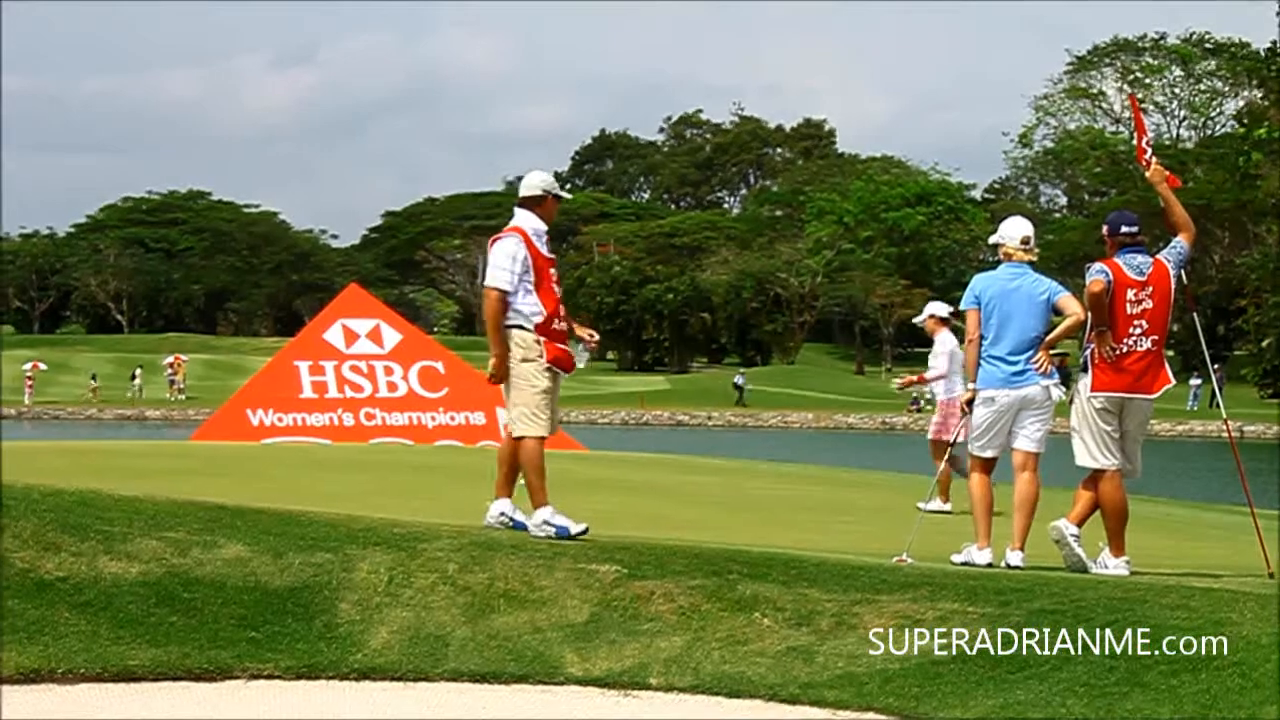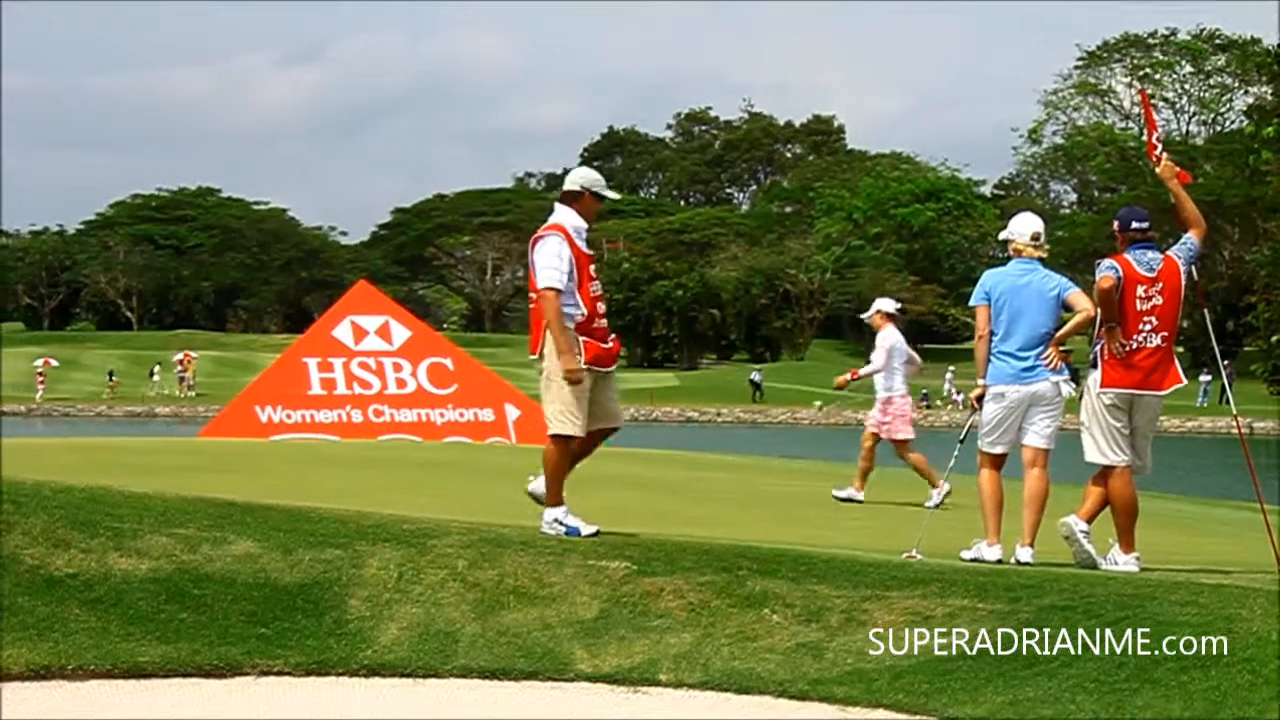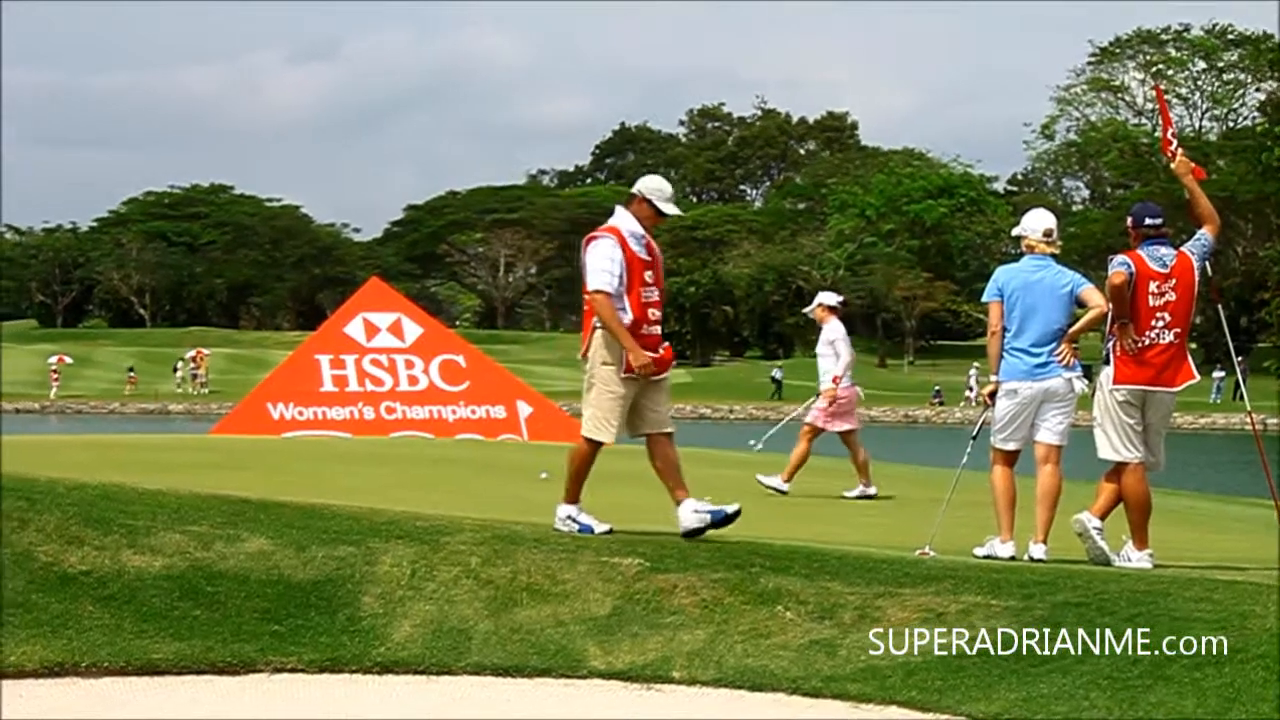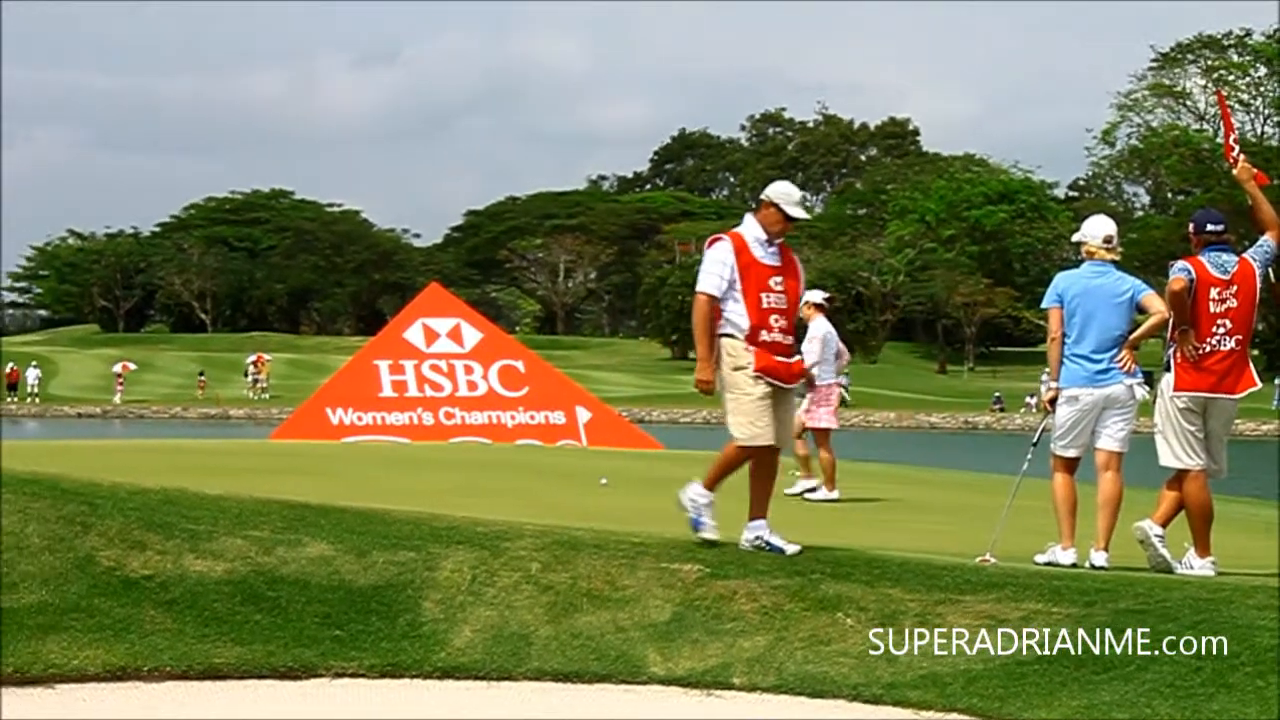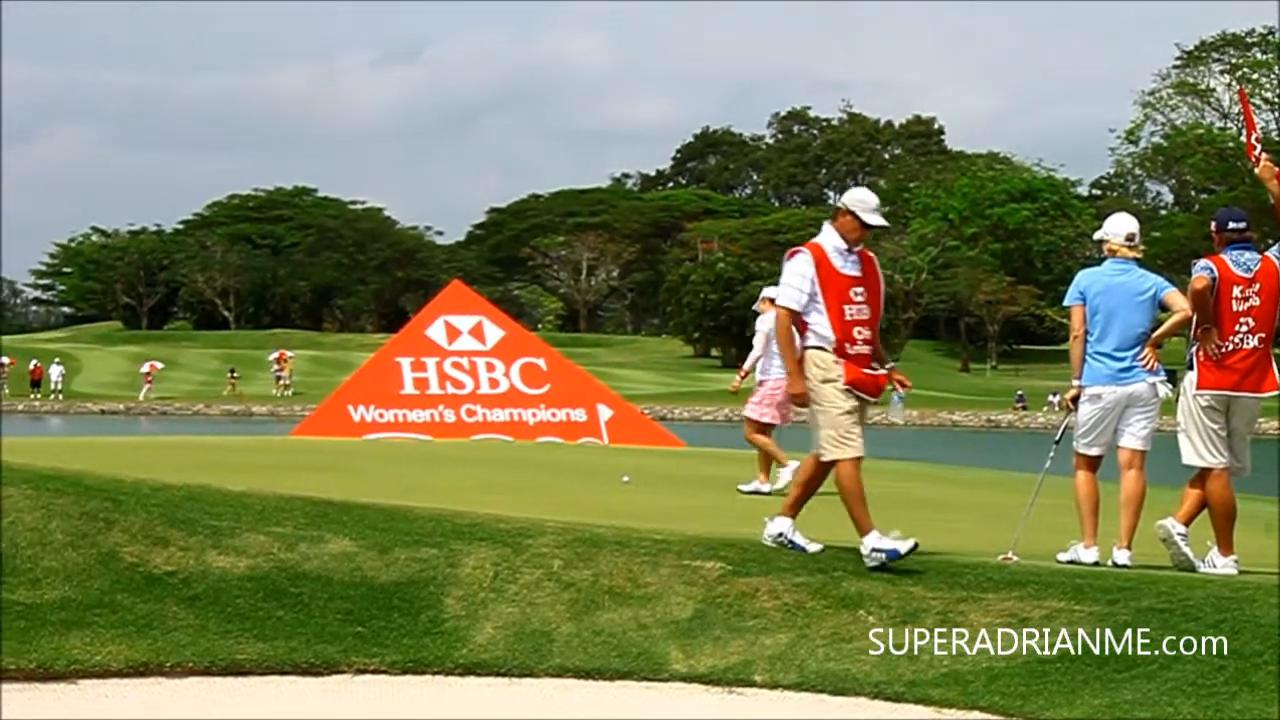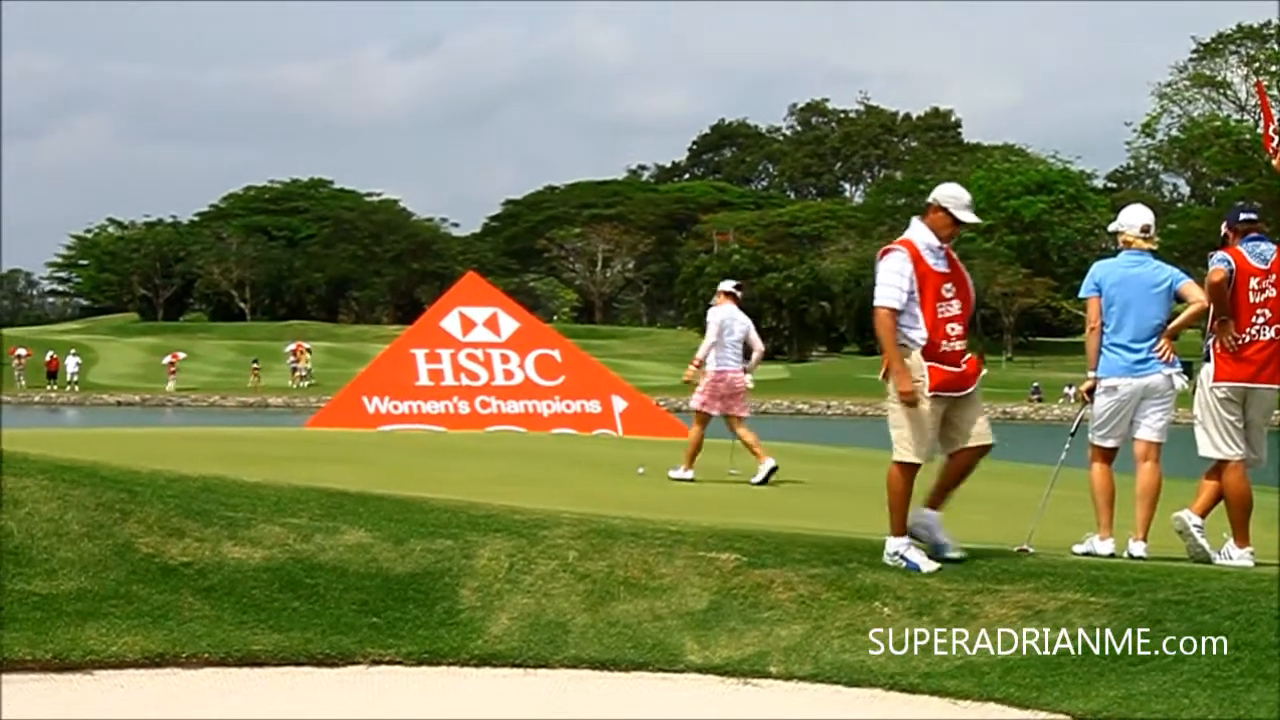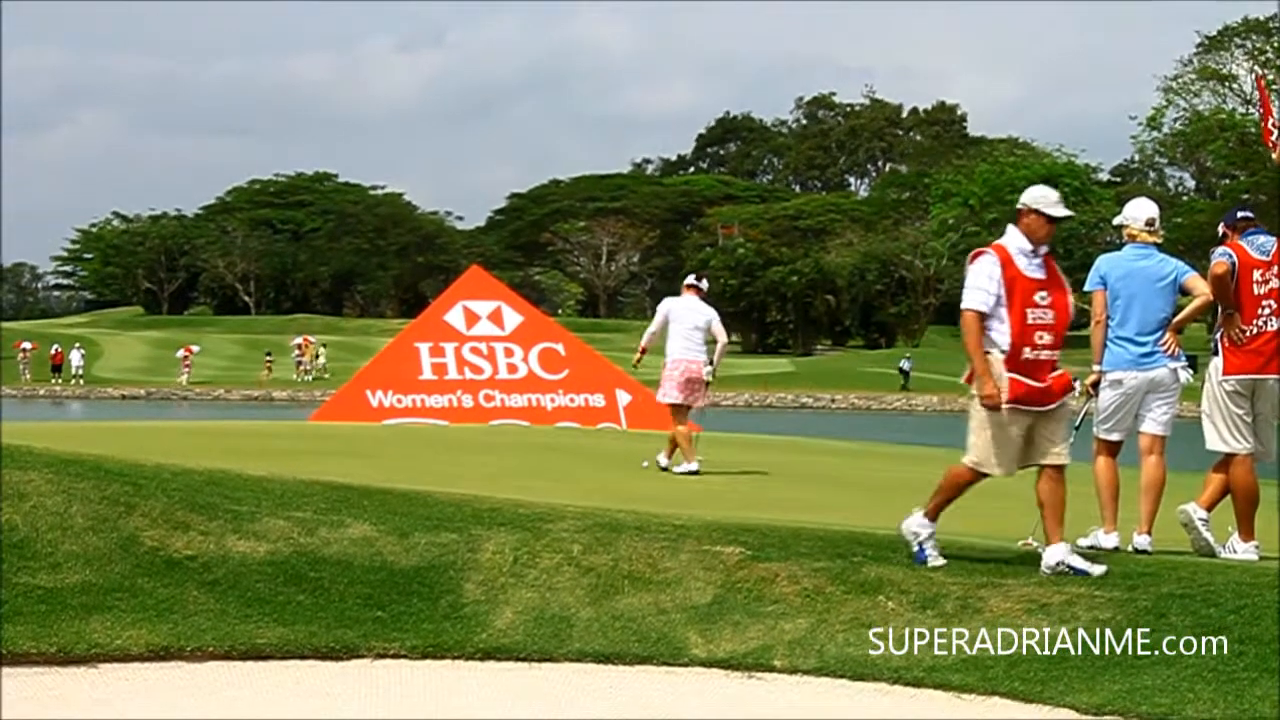
dt=0.4s
person 1, frame 1
left shoulder: (1104, 269)
right shoulder: (1165, 267)
left elbow: (1095, 291)
right elbow: (1187, 232)
left wrist: (1101, 329)
right wrist: (1162, 186)
left hip: (1103, 381)
right hip: (1144, 386)
left knee: (1107, 468)
right knee: (1114, 467)
left ankle: (1117, 557)
right ankle: (1072, 523)
person 1, frame 2
left shoulder: (1114, 265)
right shoulder: (1176, 264)
left elbow: (1105, 286)
right elbow: (1198, 228)
left wrist: (1110, 326)
right wrist: (1172, 182)
left hip: (1112, 378)
right hip: (1153, 382)
left knee: (1117, 465)
right knee: (1123, 464)
left ankle: (1126, 553)
right ankle: (1082, 520)
person 1, frame 3
left shoulder: (1127, 261)
right shoulder: (1189, 260)
left elbow: (1116, 283)
right elbow: (1212, 224)
left wrist: (1123, 323)
right wrist: (1186, 177)
left hip: (1125, 374)
right hip: (1167, 379)
left knee: (1130, 461)
right knee: (1137, 460)
left ankle: (1140, 550)
right ankle: (1096, 516)
person 1, frame 4
left shoulder: (1188, 267)
left elbow: (1176, 288)
left wrist: (1184, 329)
left hip: (1186, 381)
right hip: (1229, 385)
left knee: (1193, 468)
right knee: (1199, 467)
left ankle: (1203, 558)
right ankle: (1157, 523)
person 1, frame 5
left shoulder: (1210, 265)
left elbow: (1200, 286)
left wrist: (1206, 327)
left hip: (1208, 379)
left knee: (1215, 467)
right knee: (1221, 465)
left ankle: (1225, 556)
right ankle: (1180, 523)
person 1, frame 6
left shoulder: (1227, 257)
left elbow: (1215, 279)
left wrist: (1224, 319)
left hip: (1226, 371)
left knee: (1232, 459)
right knee: (1236, 458)
left ankle: (1241, 548)
right ankle: (1195, 514)
person 1, frame 7
left shoulder: (1229, 250)
left elbow: (1219, 271)
left wrist: (1229, 311)
left hip: (1234, 364)
left knee: (1239, 453)
right knee: (1243, 452)
left ankle: (1246, 542)
right ankle: (1201, 508)
person 2, frame 1
left shoulder: (539, 240)
right shoulder: (513, 241)
right elbow: (492, 299)
left wrist: (574, 328)
right wrist: (497, 355)
left hip: (546, 349)
right hip: (525, 346)
left knee: (519, 430)
right knee: (530, 431)
left ankle: (501, 507)
right ankle: (543, 515)
person 2, frame 2
left shoulder: (576, 235)
right shoulder: (554, 238)
right elbow: (549, 299)
right wrist: (566, 353)
left hip: (590, 346)
right hip: (567, 343)
left knee: (606, 422)
right knee: (564, 429)
left ankle: (548, 483)
right ankle: (555, 513)
person 2, frame 3
left shoulder: (647, 245)
right shoulder: (607, 241)
right elbow: (600, 302)
right wrist: (632, 349)
left hip: (647, 352)
right hip: (616, 350)
left knee: (660, 432)
right knee: (595, 433)
left ankle: (688, 509)
right ankle: (568, 510)
person 2, frame 4
left shoulder: (786, 256)
right shoulder: (728, 247)
right elbow: (703, 305)
left wrist: (798, 361)
right wrist: (704, 362)
left hip: (777, 361)
right hip: (742, 355)
left knee: (772, 446)
right knee: (754, 440)
left ankle: (756, 528)
right ankle: (701, 492)
person 2, frame 5
left shoulder: (868, 262)
right shoulder: (808, 258)
right elbow: (784, 318)
left wrist: (887, 368)
right wrist: (793, 376)
left hip: (858, 371)
right hip: (826, 367)
left knee: (826, 453)
right knee: (846, 454)
left ankle: (781, 524)
right ankle: (871, 541)
person 2, frame 6
left shoulder: (948, 257)
right shoulder: (901, 255)
right elbow: (883, 317)
left wrist: (963, 364)
right wrist: (900, 373)
left hip: (953, 370)
right hip: (918, 369)
left knee: (976, 444)
right knee: (909, 456)
left ankle: (927, 516)
right ankle: (898, 543)
person 2, frame 7
left shoulder: (1049, 264)
right shoulder: (991, 260)
right elbow: (970, 320)
left wrist: (1054, 377)
right wrist: (985, 377)
left hip: (1044, 381)
right hip: (1005, 377)
left knee: (1053, 463)
right knee: (982, 462)
left ankle: (1057, 551)
right ankle: (922, 523)
person 3, frame 1
left shoulder: (980, 283)
right shoulder: (1046, 286)
left elbow: (972, 338)
right elbow: (1077, 315)
left wrist: (970, 385)
right wrist: (1046, 343)
left hip: (993, 385)
right hip: (1036, 385)
left knee: (980, 467)
right knee: (1026, 468)
left ankle: (982, 548)
right ankle: (1016, 551)
person 3, frame 2
left shoulder: (991, 279)
right shoulder: (1056, 282)
left elbow: (982, 334)
right elbow: (1088, 310)
left wrist: (981, 381)
right wrist: (1056, 340)
left hip: (1003, 383)
right hip: (1046, 383)
left knee: (989, 463)
right knee: (1036, 464)
left ankle: (992, 545)
right ankle: (1026, 547)
person 3, frame 3
left shoulder: (1004, 275)
right shoulder: (1069, 278)
left elbow: (995, 330)
right elbow: (1101, 306)
left wrist: (993, 377)
right wrist: (1070, 336)
left hip: (1016, 378)
right hip: (1059, 378)
left knee: (1002, 460)
right knee: (1049, 460)
left ankle: (1005, 541)
right ankle: (1040, 544)
person 3, frame 4
left shoulder: (1063, 281)
right shoulder: (1129, 284)
left elbow: (1055, 336)
right elbow: (1161, 312)
left wrist: (1053, 383)
right wrist: (1130, 343)
left hip: (1077, 386)
right hip: (1119, 385)
left knee: (1063, 467)
right knee: (1109, 467)
left ankle: (1066, 548)
right ankle: (1100, 551)
person 3, frame 5
left shoulder: (1086, 279)
right shoulder: (1152, 282)
left elbow: (1078, 334)
right elbow: (1185, 310)
left wrist: (1076, 382)
right wrist: (1153, 341)
left hip: (1099, 383)
right hip: (1142, 382)
left knee: (1085, 465)
right knee: (1132, 465)
left ankle: (1088, 546)
right ankle: (1123, 549)
person 3, frame 6
left shoulder: (1101, 270)
right shoulder: (1167, 273)
left elbow: (1094, 326)
right elbow: (1201, 301)
left wrist: (1091, 374)
right wrist: (1169, 332)
left hip: (1115, 376)
right hip: (1158, 375)
left knee: (1100, 457)
right knee: (1148, 457)
left ankle: (1104, 538)
right ankle: (1138, 541)
person 3, frame 7
left shoulder: (1106, 263)
right shoulder: (1173, 266)
left elbow: (1099, 319)
right elbow: (1206, 294)
left wrist: (1096, 367)
right wrist: (1175, 326)
left hip: (1120, 369)
right hip: (1163, 369)
left knee: (1105, 450)
right knee: (1153, 450)
left ankle: (1108, 532)
right ankle: (1144, 534)
person 4, frame 1
left shoulder: (943, 341)
right shoulder: (948, 339)
left elbow: (943, 370)
right elbow: (962, 362)
left wrist: (915, 380)
left hip: (949, 402)
right hip: (952, 401)
left knee: (940, 453)
right knee: (941, 453)
left ankle: (943, 500)
person 4, frame 2
left shoulder: (886, 336)
right shoulder: (896, 337)
left elbow: (879, 365)
right elbow: (916, 361)
left wrist: (850, 377)
left hip: (892, 400)
right hip: (887, 400)
left knee: (905, 451)
right knee: (867, 444)
left ankle: (938, 486)
right ankle: (856, 489)
person 4, frame 3
left shoulder: (833, 329)
right shoulder: (834, 328)
left elbow: (847, 358)
right elbow: (849, 357)
left wrist: (833, 385)
left hip: (836, 392)
right hip: (840, 392)
left knee: (805, 436)
right knee: (851, 442)
left ankle: (784, 480)
right ankle: (866, 485)
person 4, frame 4
left shoulder: (817, 326)
right shoulder: (827, 327)
left elbow: (815, 357)
right elbow: (844, 357)
left hip: (821, 389)
right hip: (821, 389)
left knee: (821, 443)
right knee: (796, 433)
left ankle: (830, 490)
right ankle: (806, 479)
person 4, frame 5
left shoulder: (765, 320)
left elbow: (758, 351)
left wrist: (741, 375)
left hip: (769, 384)
right hip: (780, 383)
left knee: (751, 434)
right knee: (764, 434)
left ankle: (787, 465)
right ankle: (763, 481)
person 4, frame 6
left shoulder: (717, 311)
right shoulder: (744, 318)
left elbow: (711, 340)
right elbow: (759, 349)
left wrist: (694, 365)
right wrist: (747, 371)
left hip: (717, 373)
right hip: (736, 376)
left knee: (699, 425)
right knee: (737, 426)
left ankle: (686, 469)
right ankle: (766, 462)
person 4, frame 7
left shoulder: (670, 303)
right shoulder: (709, 311)
left elbow: (653, 329)
right elbow: (723, 340)
left wrist: (640, 351)
right wrist: (714, 365)
left hip: (676, 363)
right hip: (699, 365)
left knee: (679, 417)
right knee: (681, 416)
left ankle: (691, 462)
right ankle: (666, 457)
